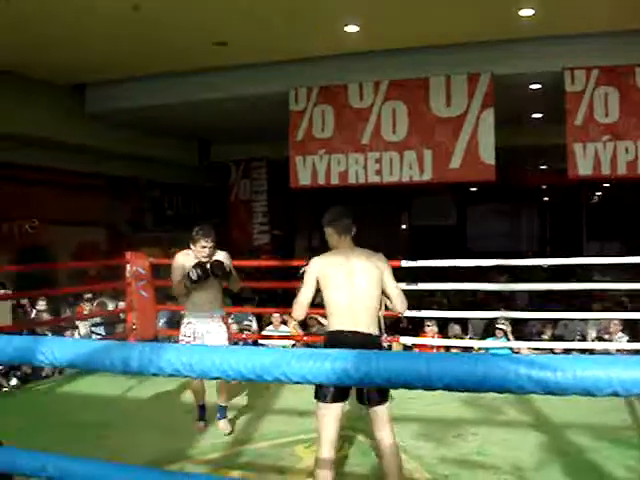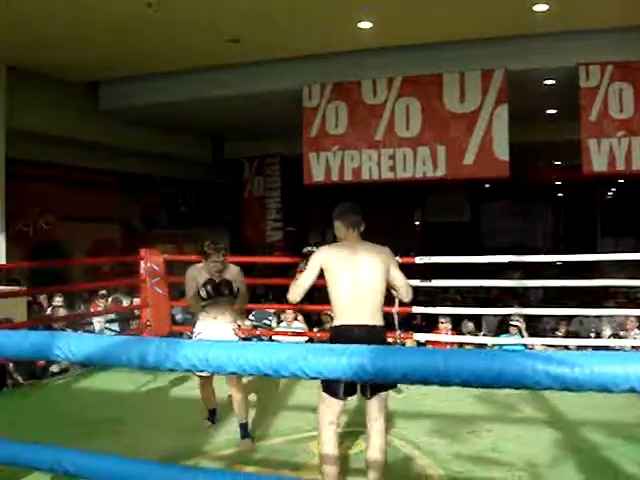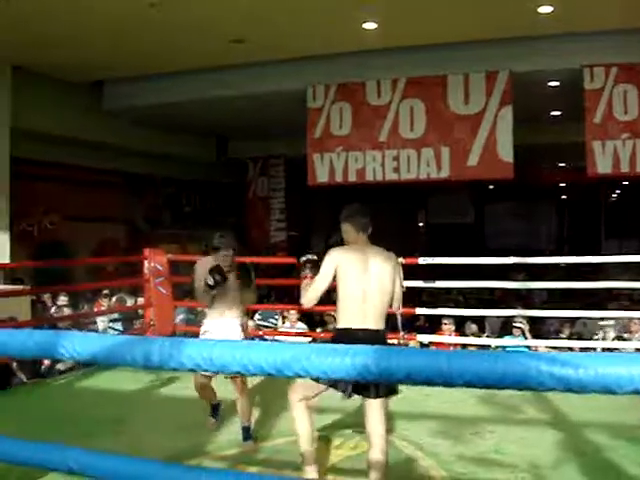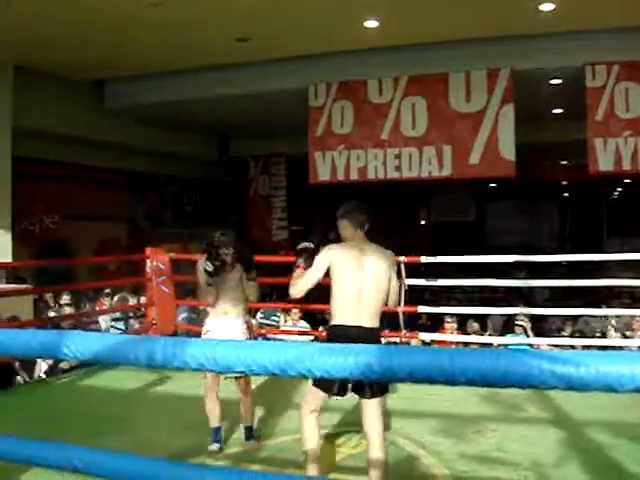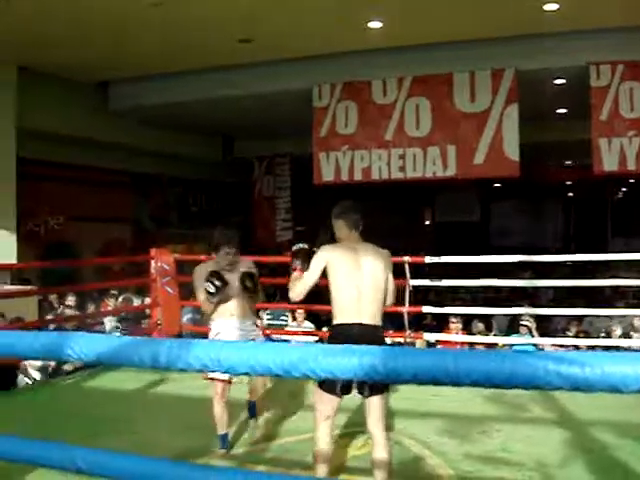
dt=0.2s
person 1, frame 1
left shoulder: (319, 263)
right shoulder: (378, 261)
left elbow: (298, 314)
right elbow: (401, 307)
left wrist: (305, 283)
left hip: (337, 346)
right hip: (371, 348)
left knee: (327, 434)
right knee: (384, 433)
person 1, frame 2
left shoulder: (324, 253)
right shoulder: (383, 254)
left elbow: (293, 296)
right elbow: (406, 295)
left wrist: (304, 269)
left hip: (343, 340)
right hip: (376, 341)
left knee: (328, 425)
right knee: (376, 425)
person 1, frame 3
left shoulder: (337, 255)
right shoulder: (391, 260)
left elbow: (307, 301)
left wrist: (307, 274)
left hip: (345, 342)
right hip: (377, 344)
left knee: (296, 396)
right knee: (377, 428)
person 1, frame 4
left shoulder: (332, 252)
right shoulder: (387, 257)
left elbow: (296, 291)
left wrist: (301, 263)
left hip: (339, 340)
right hip: (371, 343)
left knee: (309, 410)
right knee: (374, 429)
person 1, frame 5
left shoulder: (327, 252)
right shoulder: (382, 256)
left elbow: (296, 294)
left wrist: (298, 264)
left hip: (342, 339)
right hip: (374, 341)
left knee: (324, 419)
right knee: (377, 427)
person 2, frame 1
left shoulder: (222, 257)
right shoulder: (181, 259)
left elbow: (236, 287)
right elbow: (177, 291)
left wrist: (227, 275)
right wrist: (190, 279)
left hip: (216, 319)
right hip: (192, 320)
left ankle: (222, 413)
right ankle: (201, 412)
person 2, frame 2
left shoulder: (234, 272)
right shoulder: (194, 273)
left elbow: (242, 305)
right elbow: (192, 306)
left wrist: (234, 294)
right wrist: (202, 295)
left hip: (227, 329)
right hip: (204, 329)
left knee: (234, 379)
right knee: (204, 380)
left ankle: (244, 432)
right ankle: (212, 414)
person 2, frame 3
right shoulder: (202, 266)
left elbow: (250, 301)
right elbow: (203, 301)
left wrist: (247, 284)
right wrist: (209, 286)
left hip: (235, 326)
right hip: (211, 326)
left knee: (239, 382)
right knee: (200, 382)
left ankle: (247, 433)
right ankle: (215, 406)
person 2, frame 4
left shoulder: (242, 264)
right shoulder: (205, 264)
left elbow: (253, 297)
right elbow: (207, 299)
left wrist: (250, 273)
right wrist: (210, 275)
left hip: (238, 326)
right hip: (214, 326)
left knee: (243, 384)
right knee: (210, 384)
left ankle: (249, 433)
right ankle: (216, 436)
person 2, frame 5
left shoulder: (247, 266)
right shoulder: (202, 271)
left elbow: (257, 302)
right elbow: (206, 310)
left wrist: (253, 290)
right wrist: (211, 294)
left hip: (248, 327)
right hip: (221, 331)
left knee: (259, 377)
right knee: (219, 391)
left ankle: (252, 408)
right ankle: (223, 442)
